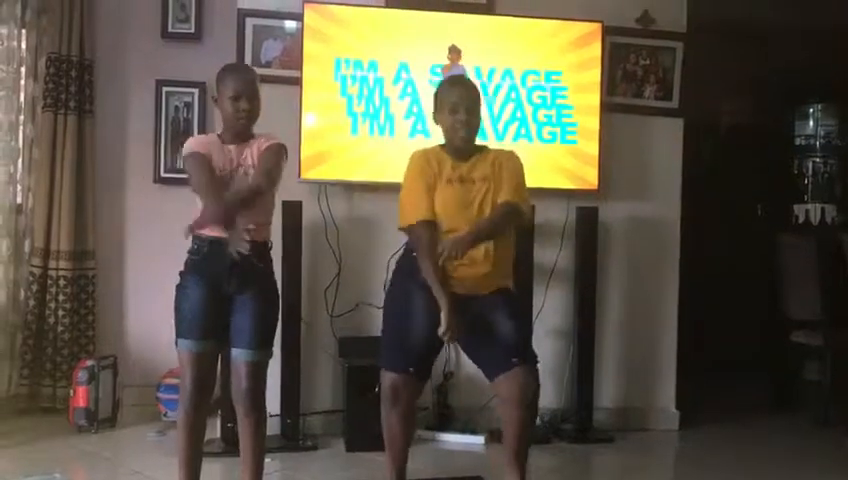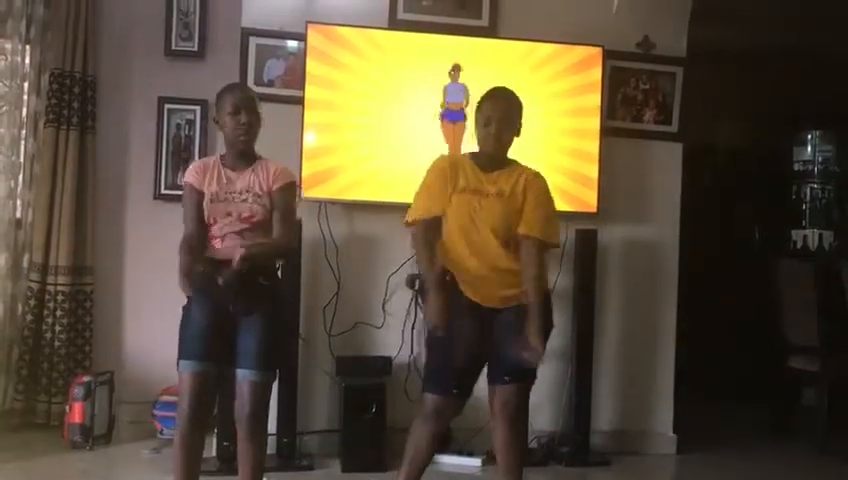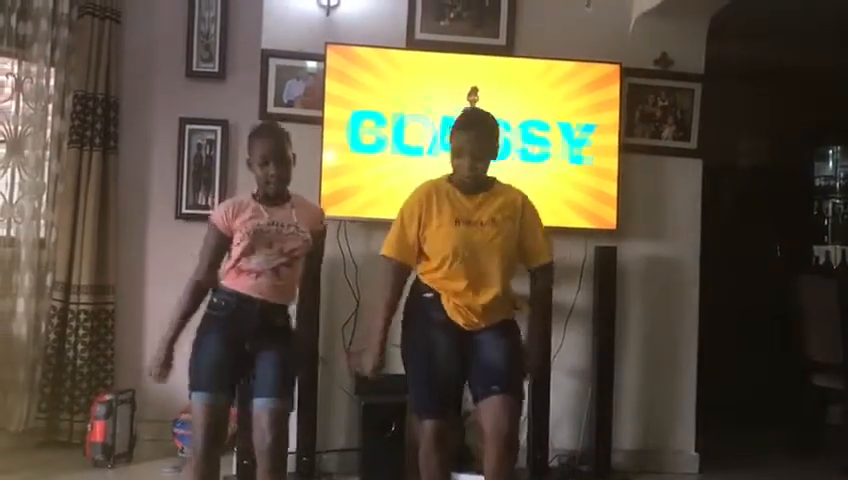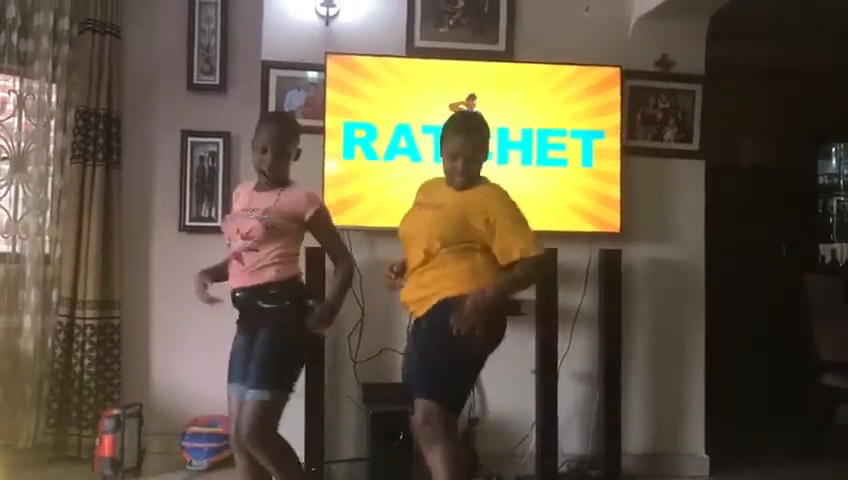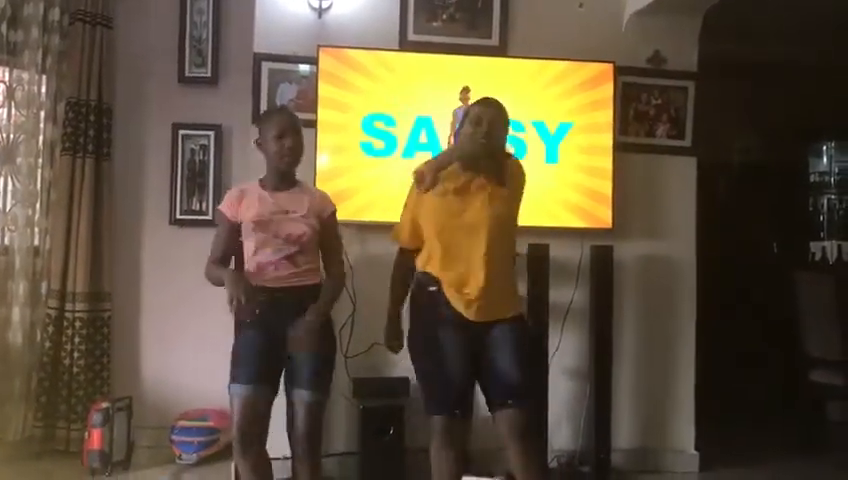
dt=1s
person 1, frame 1
left shoulder: (505, 161)
right shoulder: (424, 161)
left elbow: (509, 214)
right elbow: (423, 236)
left wrist: (470, 238)
right wrist: (443, 302)
left hip: (487, 290)
right hip: (422, 285)
left knee: (523, 386)
right knee: (396, 387)
person 1, frame 2
left shoulder: (530, 183)
right shoulder: (446, 170)
left elbow: (532, 251)
right elbow: (423, 234)
left wrist: (535, 321)
right wrist: (435, 291)
left hip: (517, 306)
right hip: (461, 301)
left knee: (508, 407)
right knee: (437, 406)
person 1, frame 3
left shoulder: (515, 204)
right shoulder: (427, 197)
left elbow: (542, 271)
right elbow: (397, 269)
left wrist: (536, 336)
right wrist: (378, 339)
left hip: (494, 324)
right hip: (433, 319)
left knee: (501, 425)
right knee: (434, 429)
person 1, frame 4
left shoulder: (493, 199)
right shoulder: (427, 190)
left elbow: (529, 265)
left wrist: (488, 295)
right wrist: (403, 267)
left hip: (463, 313)
right hip: (428, 317)
left knee: (430, 419)
right knee: (427, 423)
person 1, frame 5
left shoulder: (507, 173)
right shoulder: (429, 186)
left elbow: (482, 151)
right elbow: (406, 254)
left wrist: (439, 162)
right wrist: (392, 317)
left hip: (501, 314)
right hip: (440, 311)
left knee: (516, 423)
right knee: (446, 423)
person 2, frame 1
left shoulder: (270, 147)
right shoulder: (198, 147)
left elbow: (259, 188)
right elbow: (210, 195)
left wrist: (222, 210)
right wrist: (234, 225)
left hip: (253, 267)
right hip: (203, 268)
left knee: (249, 388)
right knee: (194, 385)
person 2, frame 2
left shoulder: (278, 176)
right shoulder: (200, 171)
left elbow: (284, 238)
right elbow: (192, 237)
left wrist: (252, 253)
right wrist: (185, 268)
left hip: (259, 289)
right hip: (209, 288)
left knee: (252, 410)
right knee: (192, 404)
person 2, frame 3
left shoulder: (312, 217)
right shoulder: (230, 212)
left elbow: (309, 281)
right elbow: (201, 280)
right wrist: (167, 342)
left hip: (273, 330)
right hip: (223, 322)
left knee: (271, 442)
right knee: (205, 438)
person 2, frame 4
left shoulder: (302, 200)
right shoulder: (242, 193)
left elbow: (344, 263)
left wrist: (330, 307)
right wrist: (208, 273)
left hip: (282, 311)
right hip: (249, 315)
left knee: (254, 429)
right knee: (241, 433)
person 2, frame 5
left shoulder: (318, 202)
right shoulder: (238, 199)
left elbow: (335, 270)
right elbow: (212, 267)
left wrist: (316, 314)
right wrist: (233, 279)
left hip: (309, 315)
right hip: (259, 315)
left knee: (306, 433)
right knee: (245, 431)
